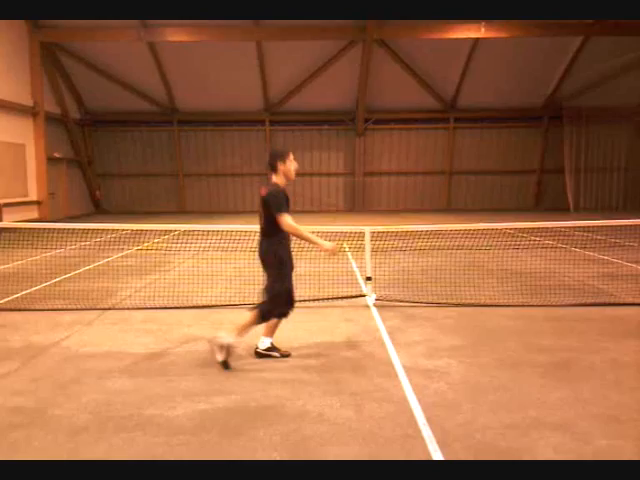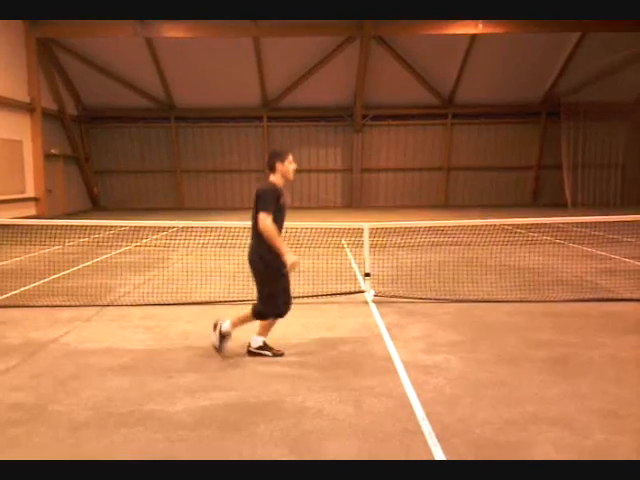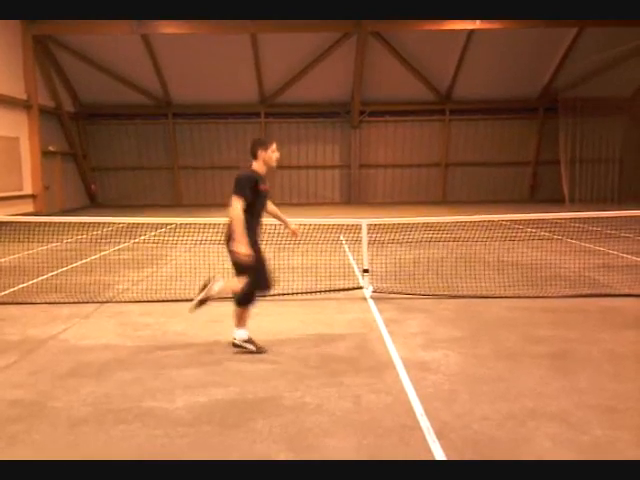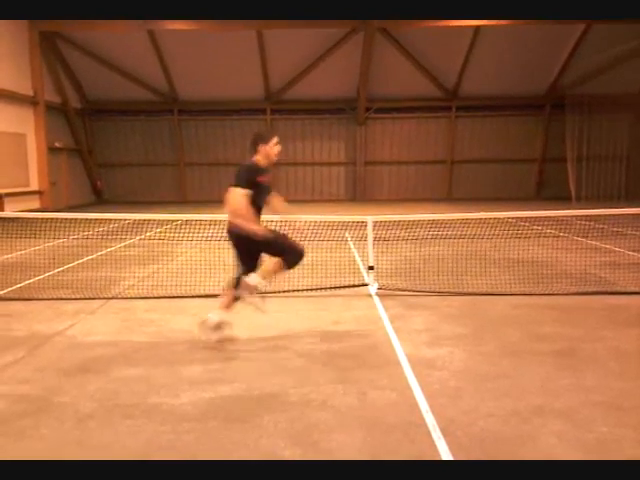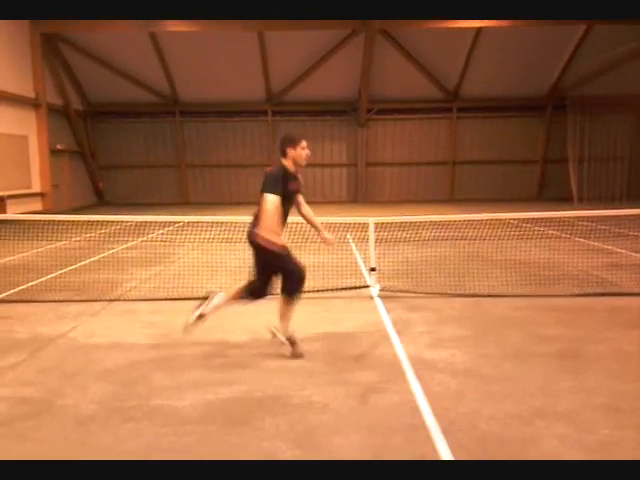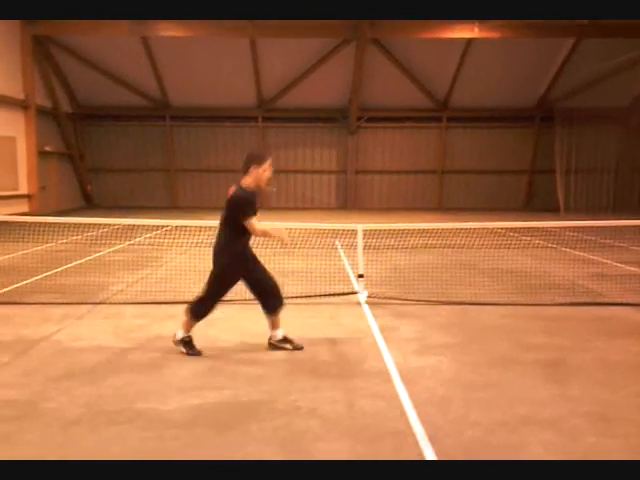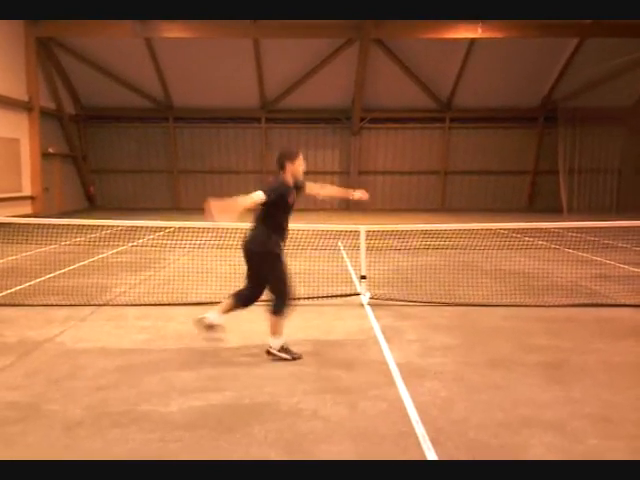
dt=0.5s
person 1, frame 1
left shoulder: (271, 191)
right shoulder: (275, 193)
right elbow: (287, 225)
right wrist: (320, 243)
left hip: (278, 255)
right hip: (275, 256)
left knee: (284, 302)
right knee: (273, 305)
left ankle: (265, 344)
right ankle: (228, 341)
person 1, frame 2
left shoulder: (276, 191)
right shoulder: (268, 191)
right elbow: (265, 225)
left wrist: (284, 254)
right wrist: (286, 253)
left hip: (271, 257)
right hip: (264, 257)
left knee: (280, 303)
right knee: (272, 305)
left ankle: (258, 343)
right ankle: (226, 327)
person 1, frame 3
left shoulder: (260, 178)
right shoulder: (247, 178)
left elbow: (265, 204)
right elbow: (235, 209)
left wrist: (287, 222)
right wrist: (240, 242)
left hip: (249, 240)
right hip: (240, 240)
left knee: (249, 289)
right knee: (260, 283)
left ankle: (241, 337)
right ankle: (213, 288)
person 1, frame 4
left shoulder: (263, 171)
right shoulder: (249, 170)
left elbow: (270, 198)
right elbow: (237, 198)
right wrist: (251, 224)
left hip: (248, 230)
right hip: (244, 230)
left knee: (248, 273)
right knee: (294, 253)
left ankle: (217, 316)
right ankle: (252, 282)
person 1, frame 5
left shoulder: (293, 176)
right shoulder: (276, 175)
left elbow: (301, 205)
right elbow: (271, 204)
left wrist: (321, 230)
right wrist: (271, 232)
left hip: (270, 237)
right hip: (264, 236)
left knee: (260, 287)
right knee: (295, 274)
left ankle: (214, 303)
right ankle: (282, 331)
person 1, frame 6
left shoulder: (248, 192)
right shoulder: (242, 196)
right elbow: (256, 228)
right wrist: (276, 232)
left hip: (242, 251)
right hip: (228, 255)
left knee: (271, 292)
right knee: (210, 298)
left ankle: (277, 337)
right ankle: (183, 336)
person 1, frame 7
left shoulder: (294, 185)
right shoulder: (279, 188)
left elbow: (320, 190)
right elbow: (252, 199)
left wrist: (350, 194)
right wrist: (227, 208)
left hip: (256, 245)
right hip: (262, 246)
left knee: (252, 291)
right knee: (282, 295)
left ankle: (212, 318)
right ankle: (276, 345)
